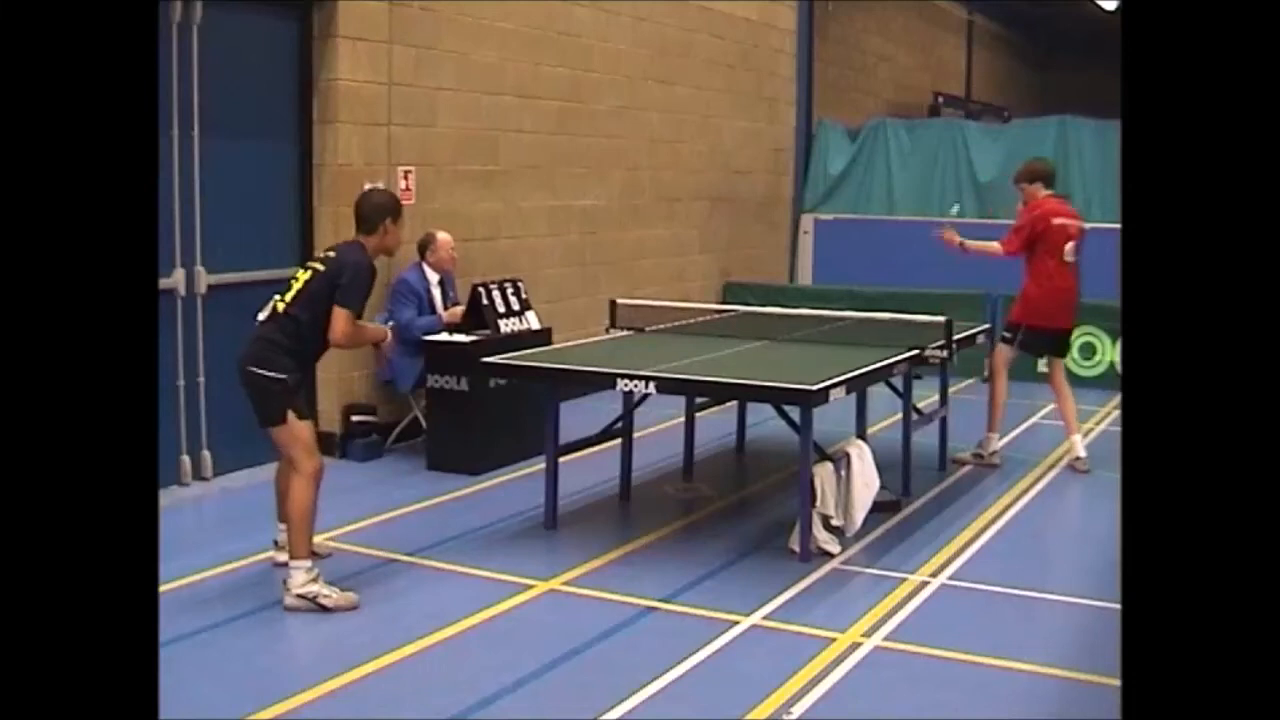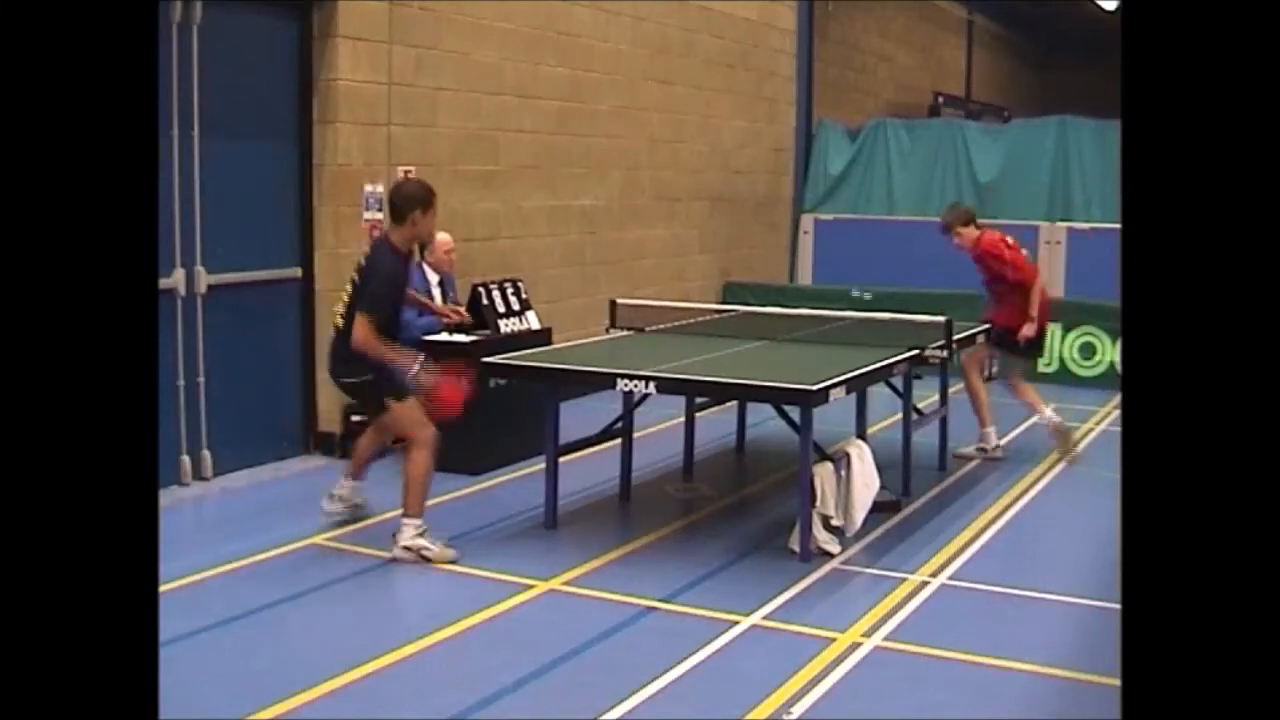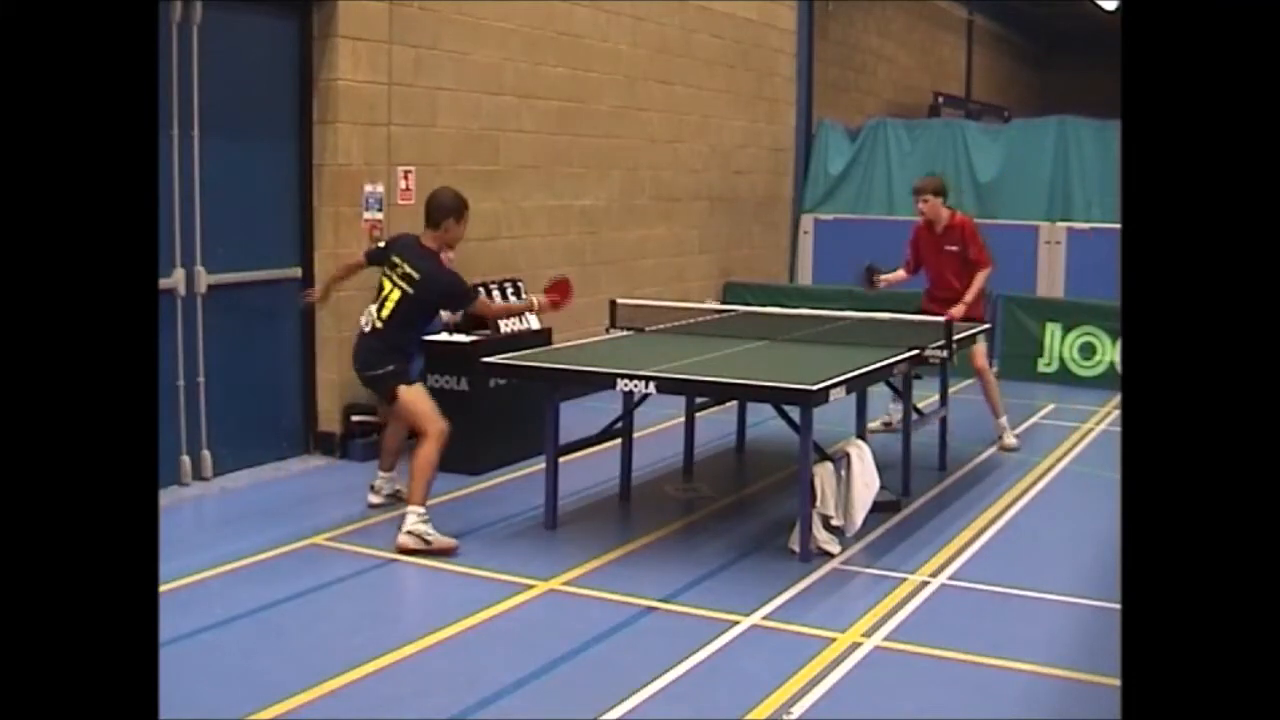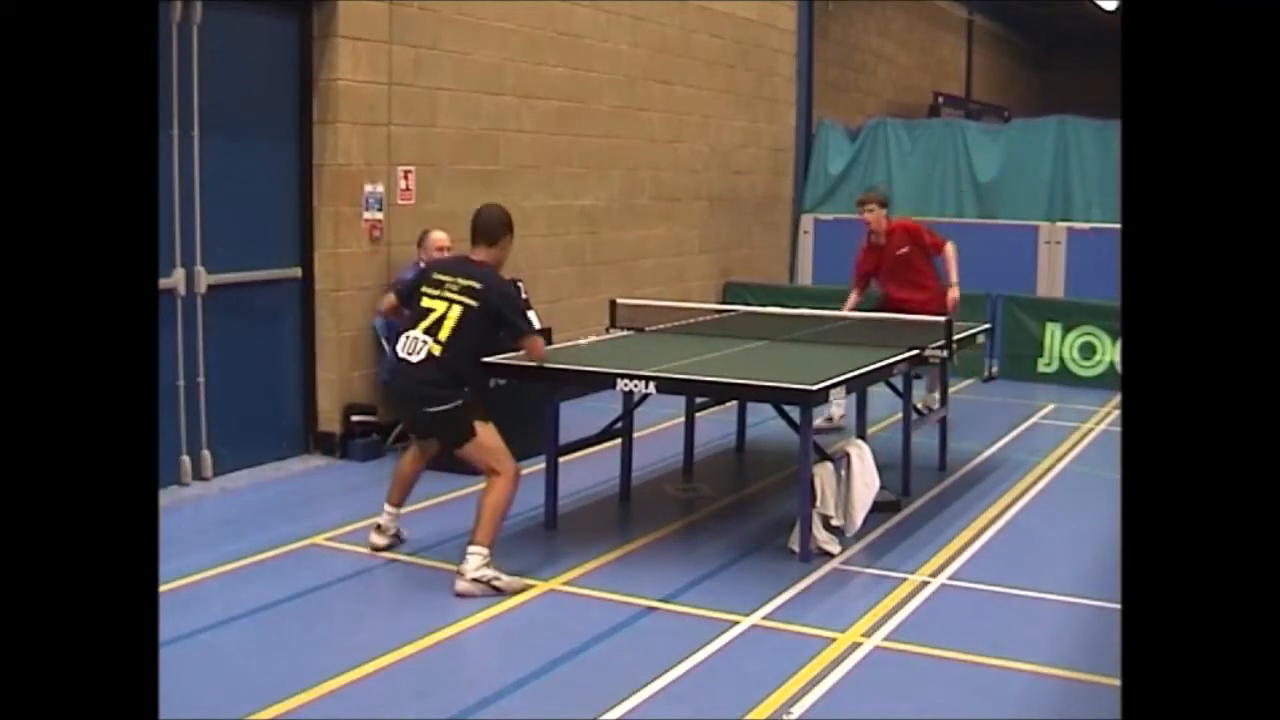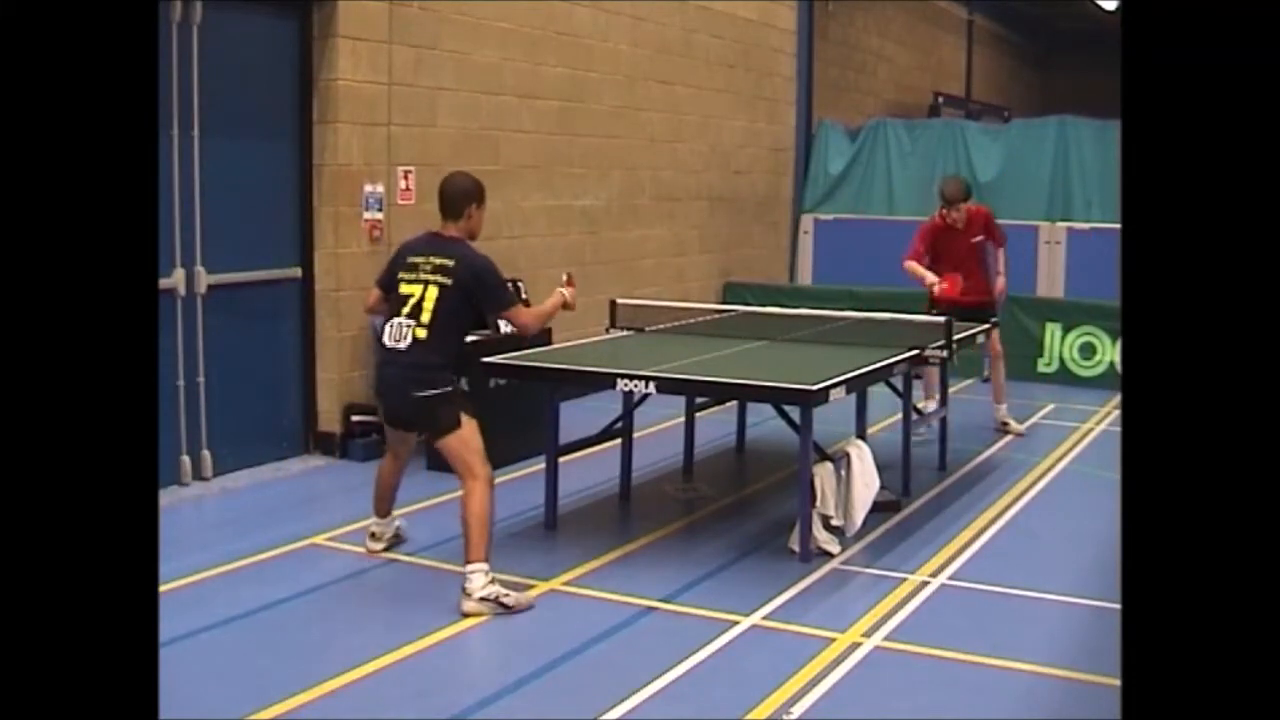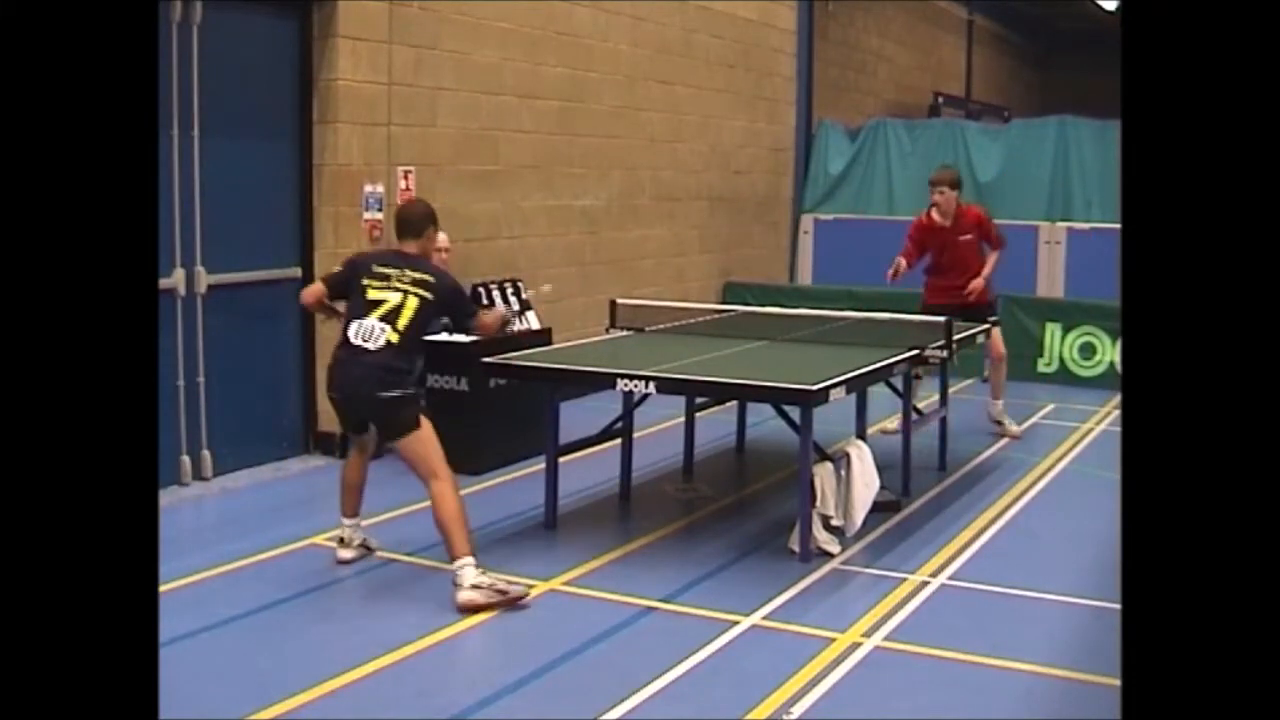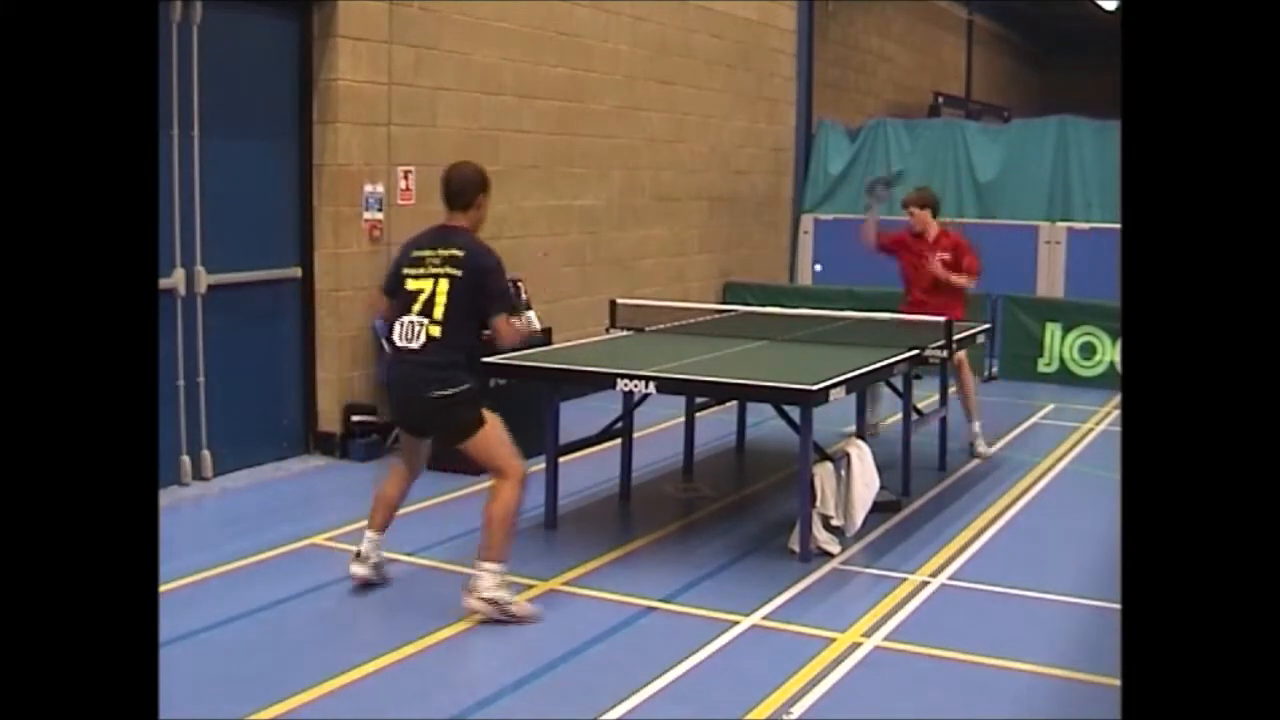
dt=0.7s
person 1, frame 1
left shoulder: (340, 254)
right shoulder: (359, 266)
right elbow: (339, 336)
left wrist: (366, 332)
right wrist: (376, 334)
left hip: (266, 359)
right hip: (275, 367)
left knee: (292, 454)
right knee: (308, 466)
left ankle: (287, 540)
right ankle: (301, 581)
person 1, frame 2
left shoulder: (394, 247)
right shoulder: (384, 268)
right elbow: (362, 339)
right wrist: (413, 365)
left hip: (363, 366)
right hip: (359, 368)
left knee: (384, 425)
right knee: (424, 438)
left ankle: (345, 490)
right ankle: (411, 536)
person 1, frame 3
left shoulder: (397, 246)
right shoulder: (440, 277)
left elbow: (354, 265)
right elbow: (488, 310)
left wrist: (325, 289)
right wrist: (532, 305)
left hip: (373, 350)
right hip: (384, 361)
left knee: (400, 412)
right knee: (435, 430)
right ankle: (414, 526)
person 1, frame 4
left shoulder: (434, 270)
right shoulder: (497, 289)
left elbow: (388, 306)
right elbow: (535, 351)
right wrist: (535, 336)
left hip: (401, 384)
right hip: (439, 397)
left knee: (424, 448)
right knee: (503, 470)
left ankle: (385, 526)
right ankle: (475, 568)
person 1, frame 5
left shoulder: (409, 251)
right shoulder: (473, 264)
left elbow: (373, 303)
right elbow: (525, 322)
right wrist: (560, 297)
left hip: (388, 376)
right hip: (429, 384)
left knee: (398, 452)
right knee: (477, 475)
left ankle: (380, 531)
right ankle: (478, 585)
person 1, frame 6
left shoulder: (362, 263)
right shoulder: (438, 281)
left elbow: (309, 299)
right elbow: (487, 325)
right wrist: (506, 314)
left hip: (342, 380)
right hip: (389, 388)
left knee: (360, 448)
right knee: (441, 479)
left ankle: (349, 537)
right ankle: (469, 579)
person 1, frame 7
left shoulder: (413, 248)
right shoulder: (480, 257)
left elbow: (387, 310)
right elbow: (505, 337)
right wrist: (524, 328)
left hip: (403, 380)
right hip: (446, 386)
left knee: (407, 466)
right knee: (511, 472)
left ankle: (368, 555)
right ankle: (487, 584)
person 2, frame 1
left shoulder: (1039, 211)
right shoulder: (1072, 215)
left elbow: (1006, 248)
left wrist: (962, 243)
left hip: (1036, 305)
right hip: (1064, 308)
left knee: (999, 365)
right knee: (1058, 376)
left ankle: (990, 447)
right ankle: (1078, 452)
person 2, frame 2
left shoulder: (989, 247)
right shoulder: (988, 242)
left elbow: (1032, 277)
right elbow: (1019, 275)
left wrist: (1032, 320)
left hip: (1017, 315)
right hip: (1013, 312)
left knee: (969, 362)
right knee: (1013, 378)
left ankle: (989, 442)
right ankle: (1053, 421)
person 2, frame 3
left shoulder: (964, 225)
right shoulder: (920, 231)
left elbow: (985, 267)
right elbow: (910, 269)
left wrist: (964, 304)
right wrist: (887, 279)
left hip: (966, 308)
right hip: (933, 306)
left knee: (980, 365)
left ankle: (1004, 428)
right ankle: (895, 415)
person 2, frame 4
left shoulder: (908, 229)
right shoulder: (867, 250)
left elbow: (947, 247)
right elbow: (858, 290)
left wrist: (953, 284)
left hip: (930, 306)
right hip: (893, 307)
left ankle: (930, 396)
right ankle: (836, 414)
person 2, frame 5
left shoulder: (983, 216)
right shoulder: (932, 227)
left elbow: (999, 243)
right elbow: (909, 262)
left wrist: (1000, 274)
right wrist: (927, 275)
left hip: (980, 295)
right hip: (945, 297)
left knee: (996, 352)
left ankle: (1001, 415)
right ankle: (930, 409)
person 2, frame 6
left shoulder: (976, 217)
right shoulder: (922, 224)
left elbow: (997, 246)
right elbow: (908, 257)
left wrist: (983, 278)
right wrist: (898, 268)
left hip: (976, 295)
right hip: (938, 297)
left knee: (998, 353)
left ankle: (998, 414)
person 2, frame 7
left shoulder: (955, 242)
right shoulder: (905, 239)
left elbow: (970, 281)
right elbow: (870, 241)
left wrist: (946, 277)
right wrist: (873, 208)
left hip: (947, 316)
right hip: (913, 315)
left knee: (959, 362)
left ankle: (976, 432)
